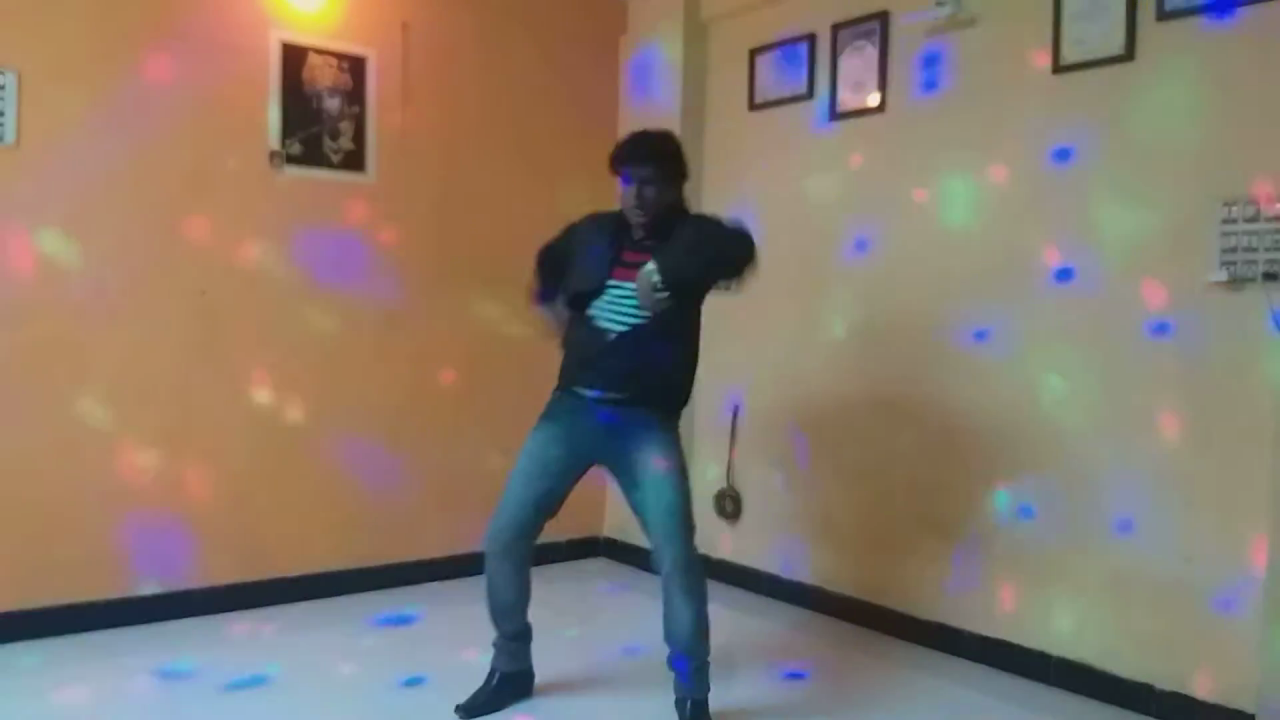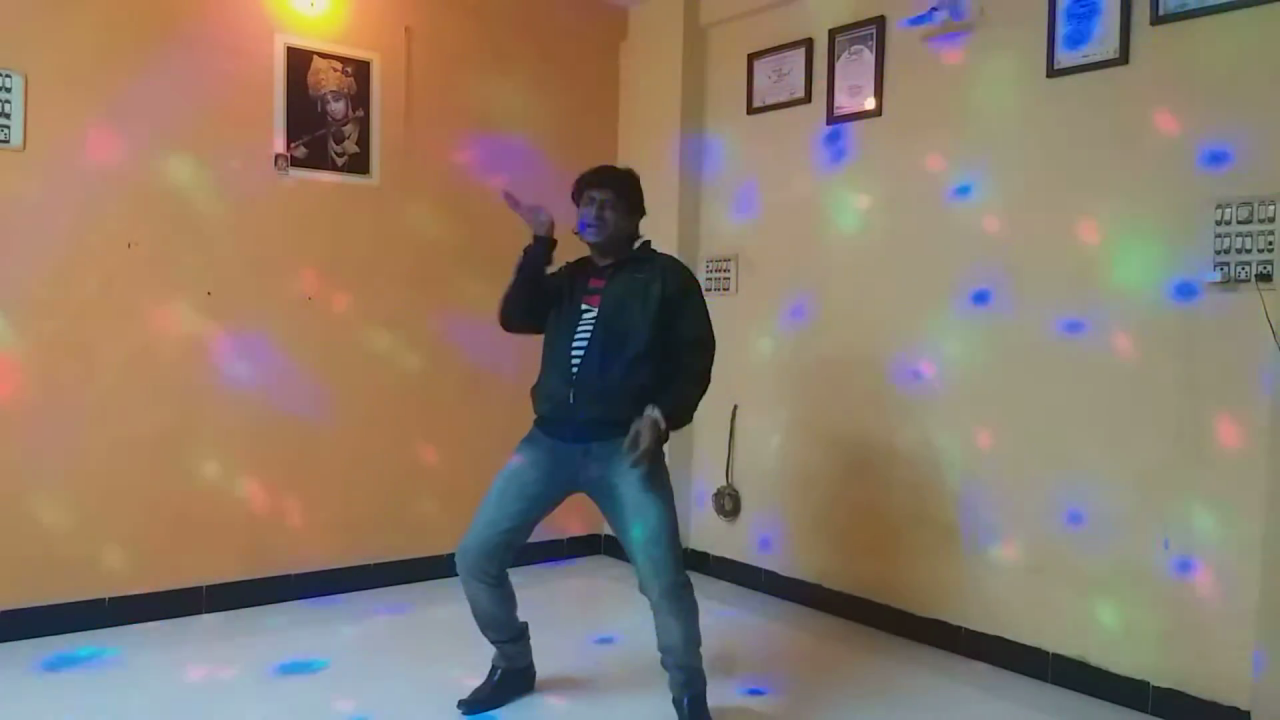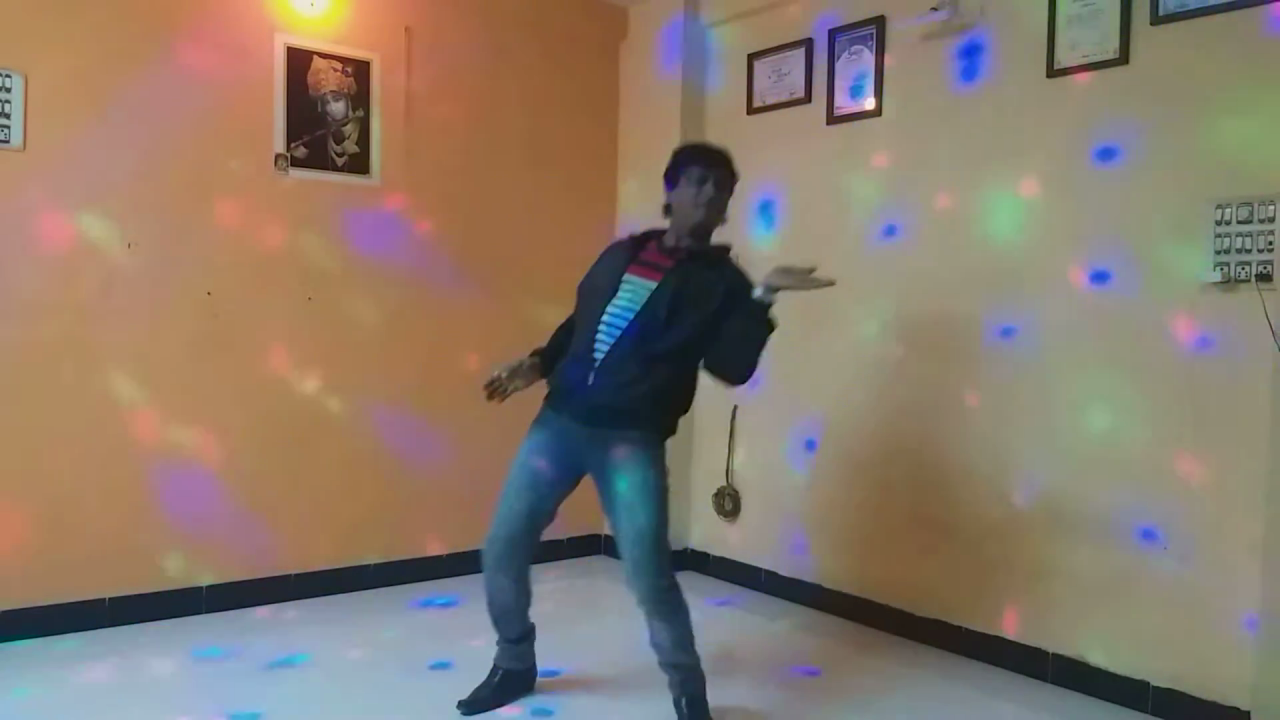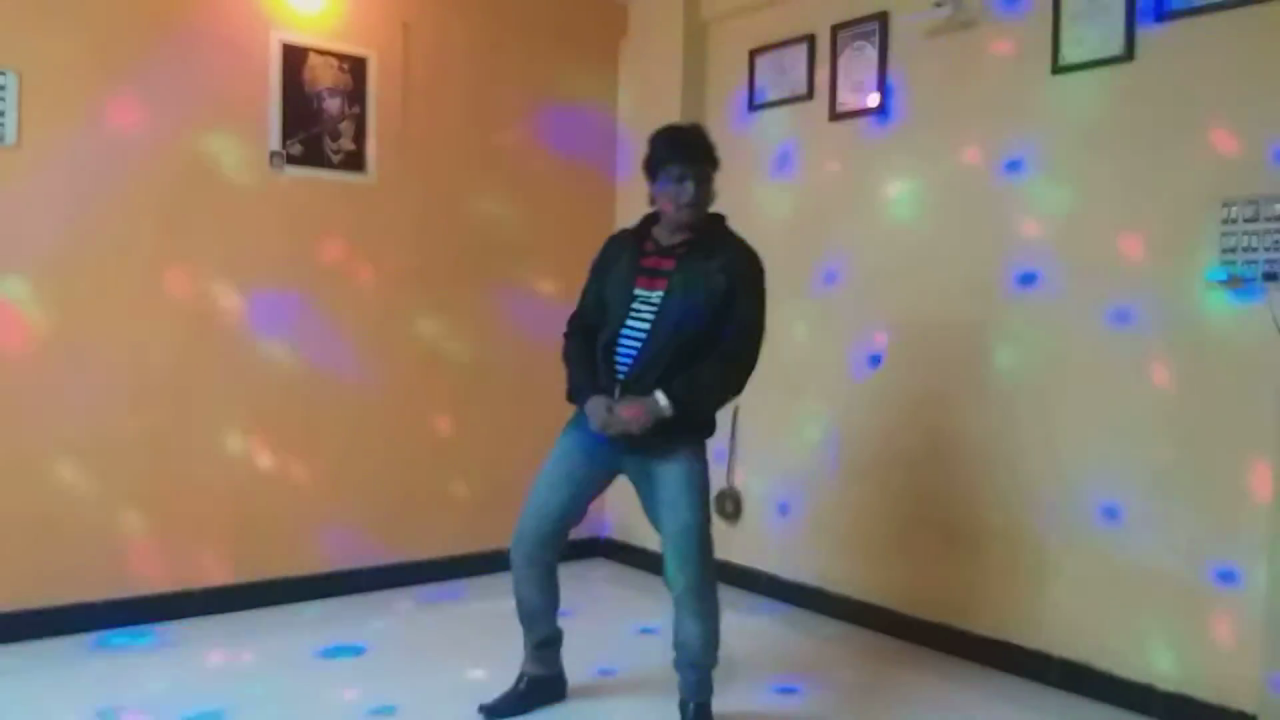
dt=1s
person 1, frame 1
left shoulder: (698, 239)
right shoulder: (595, 233)
left elbow: (738, 251)
right elbow: (550, 259)
left wrist: (668, 271)
right wrist: (555, 299)
left hip: (645, 421)
right hip: (571, 409)
left knee: (676, 557)
right knee: (504, 537)
right ankle: (511, 668)
person 1, frame 2
left shoulder: (665, 277)
right shoulder: (566, 280)
left elbow: (696, 358)
right elbow: (513, 317)
left wrist: (661, 413)
right wrist: (538, 243)
left hip: (624, 446)
right hip: (548, 441)
left knee: (664, 576)
right knee: (476, 557)
right ankle: (513, 664)
person 1, frame 3
left shoulder: (722, 282)
right shoulder: (622, 253)
left elbow: (731, 366)
left wrist: (763, 299)
right wrist: (535, 365)
left hip: (632, 437)
right hip: (559, 419)
left knee: (648, 576)
right knee: (503, 550)
right ankle: (514, 664)
person 1, frame 4
left shoulder: (733, 262)
right shoulder: (619, 251)
left elbow: (733, 361)
right elbow: (580, 330)
left wrist: (658, 403)
right wrist: (590, 395)
left hip: (670, 437)
right hip: (595, 424)
left knee: (689, 574)
right knee: (530, 545)
